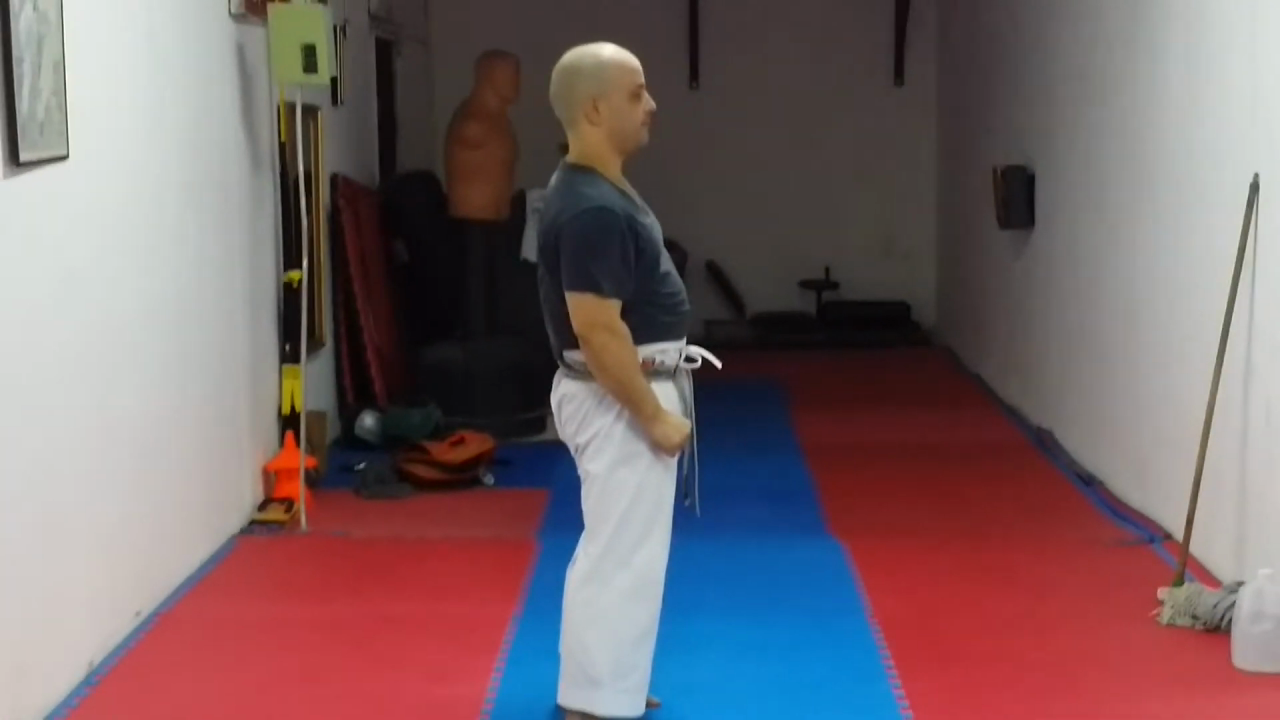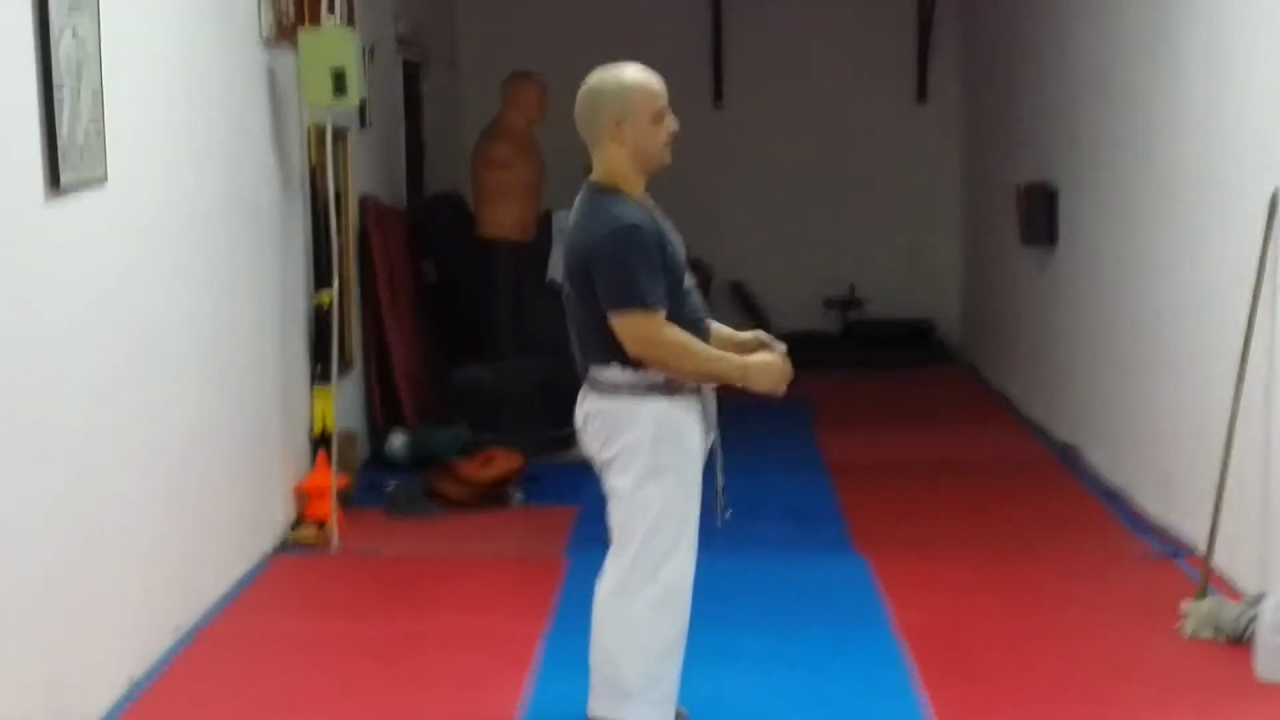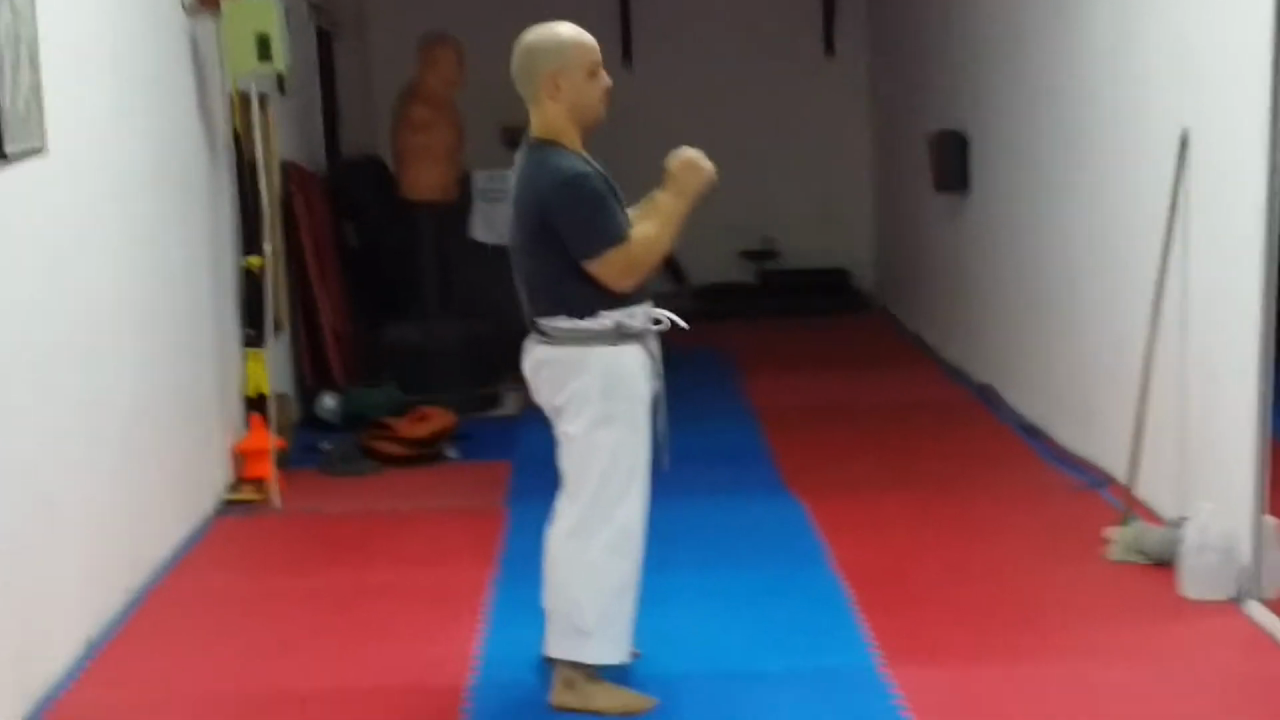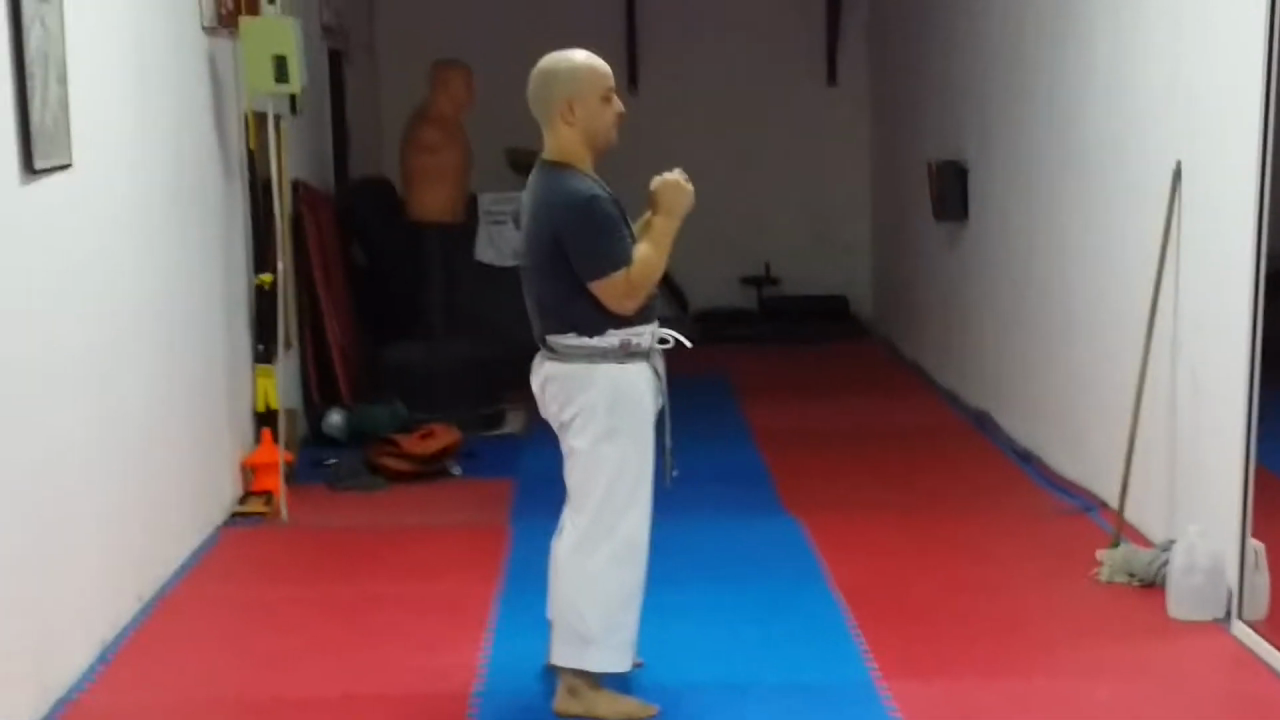
dt=0.4s
person 1, frame 1
left shoulder: (597, 191)
right shoulder: (591, 208)
right elbow: (597, 330)
left wrist: (655, 403)
right wrist: (655, 417)
left hip: (627, 394)
right hip: (621, 403)
left knee: (621, 548)
right knee: (621, 554)
person 1, frame 2
left shoulder: (614, 212)
right shoulder: (618, 227)
right elbow: (646, 339)
left wrist: (730, 339)
right wrist: (743, 370)
left hip: (647, 408)
right hip: (645, 414)
left knee: (643, 560)
right knee: (650, 567)
person 1, frame 3
left shoulder: (550, 166)
right shoulder: (565, 177)
left elbow: (611, 241)
right elbow: (624, 269)
left wrist: (665, 197)
right wrist: (681, 200)
left hip: (586, 356)
right hip: (595, 362)
left knee: (589, 503)
right knee: (605, 510)
left ankle: (577, 639)
person 1, frame 4
left shoulder: (559, 186)
right shoulder: (577, 198)
right elbow: (626, 292)
left wrist: (653, 217)
right wrist: (670, 218)
left hip: (590, 371)
right hip: (603, 379)
left knee: (594, 516)
right knee: (609, 521)
left ankle: (583, 647)
person 2, frame 1
left shoulder: (498, 118)
right shoulder: (472, 122)
left hip: (493, 226)
right hip: (474, 229)
left knee: (492, 303)
right knee: (477, 303)
person 2, frame 2
left shoulder: (525, 140)
right shoulder: (499, 142)
left hip: (520, 245)
right hip: (502, 249)
left knee: (519, 321)
right knee: (505, 320)
left ankle: (514, 359)
person 2, frame 3
left shoulder: (442, 101)
right shoulder: (417, 103)
left hip: (443, 204)
right hip: (424, 207)
left knee: (442, 286)
right knee: (430, 287)
person 2, frame 4
left shoulder: (450, 124)
right shoulder: (427, 128)
left hip: (450, 228)
right hip: (432, 231)
left knee: (449, 302)
right knee: (436, 304)
